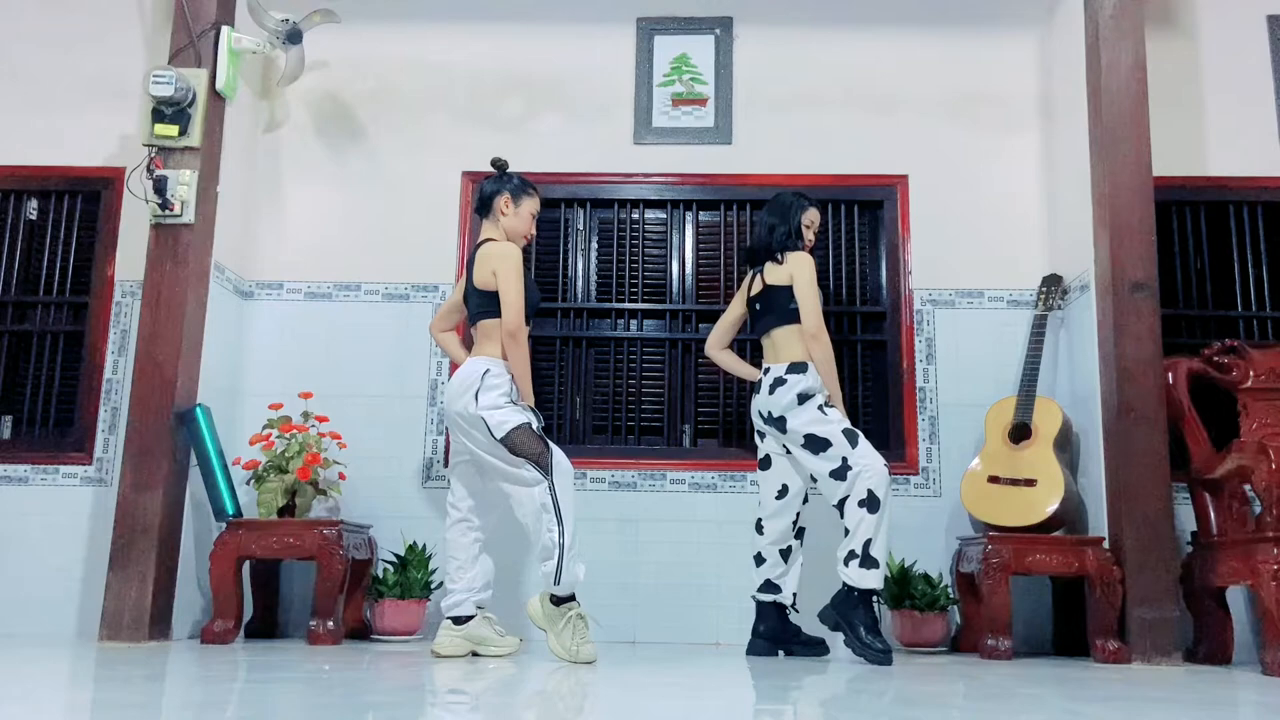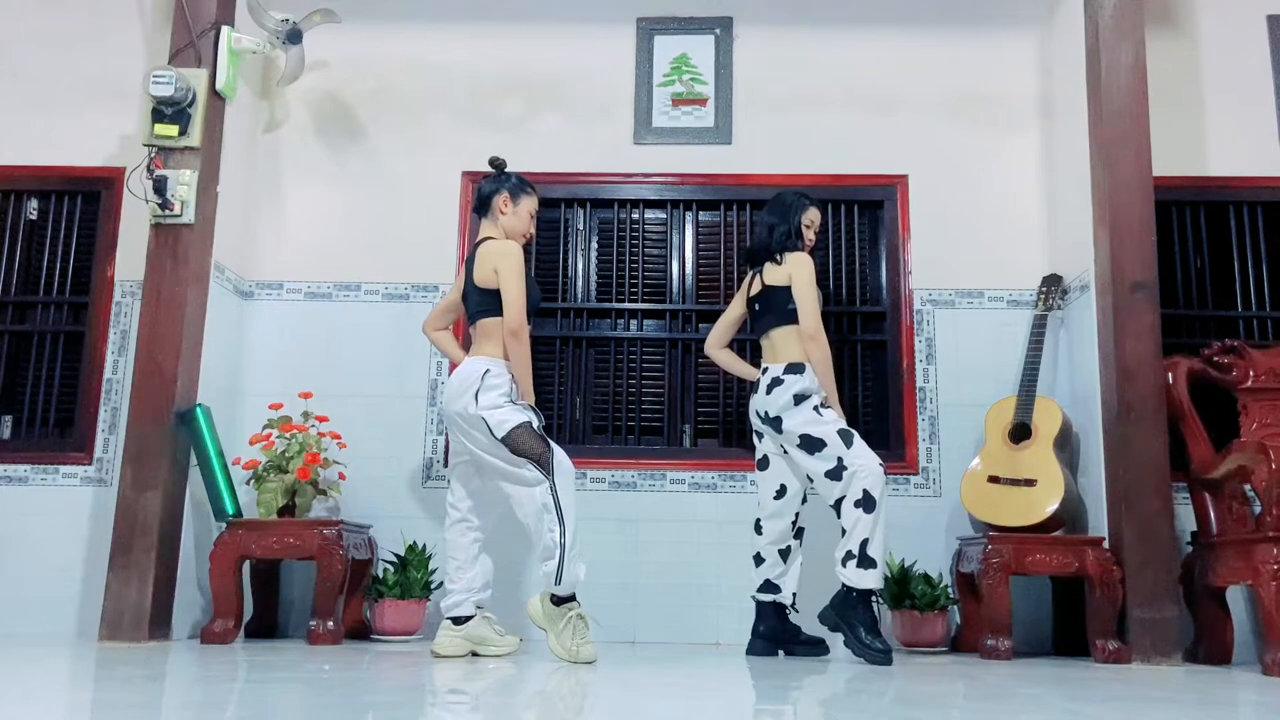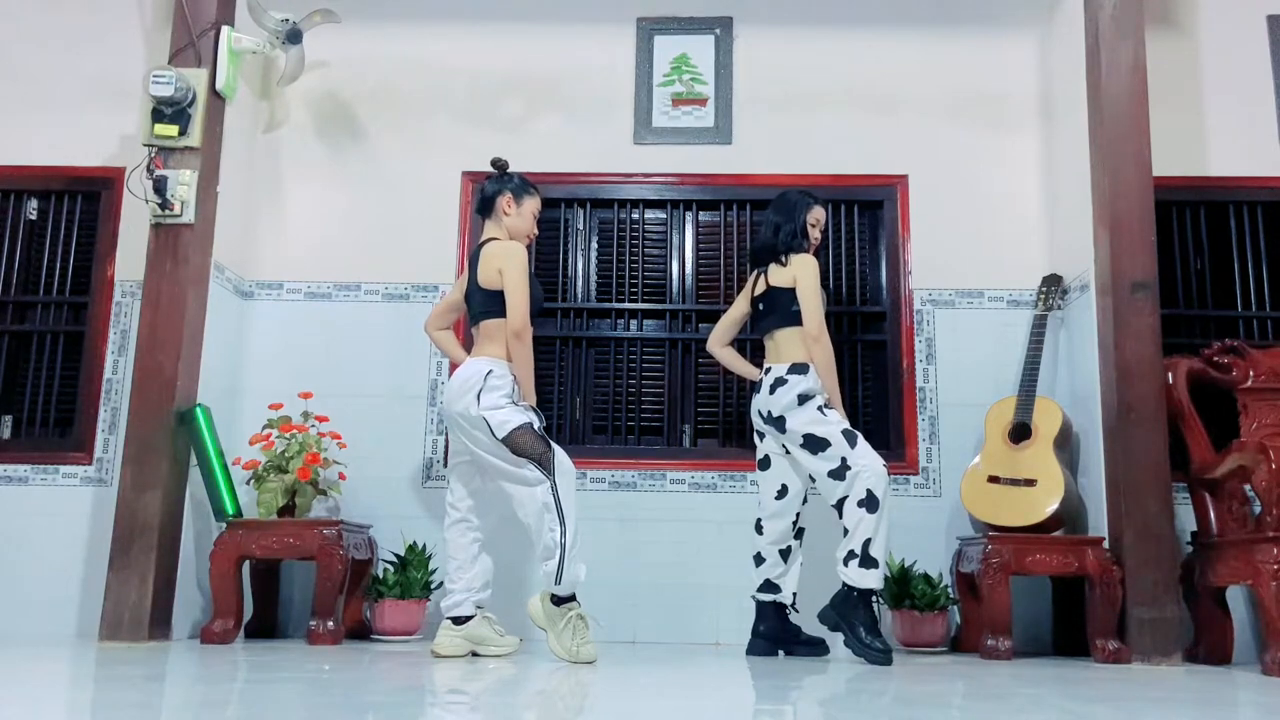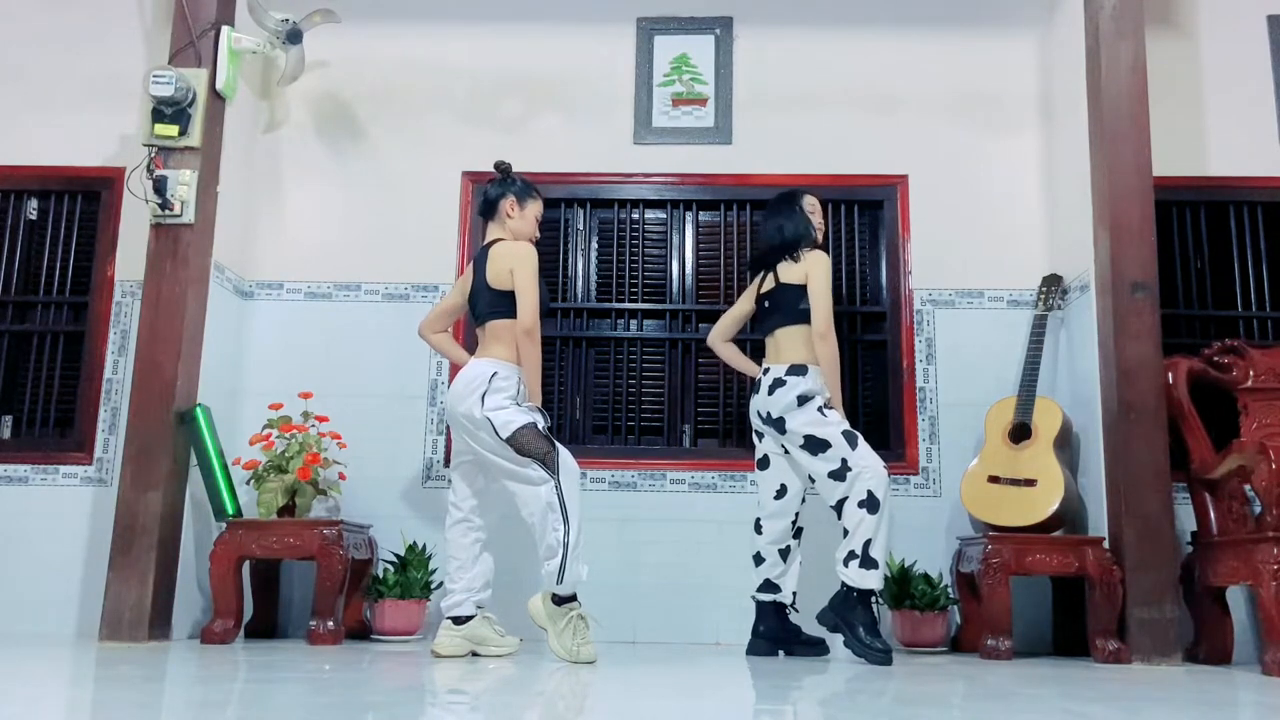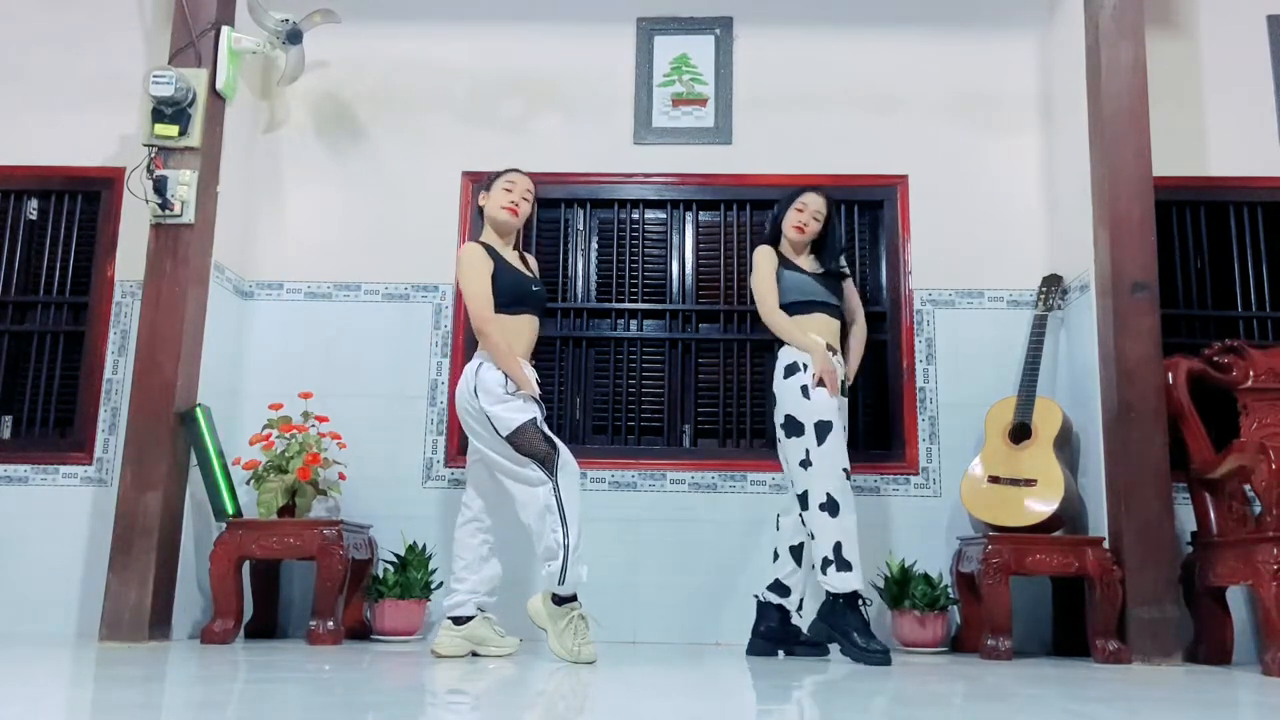
dt=1s
person 1, frame 1
left shoulder: (475, 261)
right shoulder: (504, 252)
left elbow: (440, 326)
right elbow: (513, 329)
right wrist: (529, 399)
left hip: (468, 391)
right hip: (490, 390)
left knee: (466, 506)
right knee: (552, 475)
left ankle: (462, 621)
right ankle: (560, 597)
person 1, frame 2
left shoulder: (473, 260)
right shoulder: (505, 250)
left elbow: (435, 325)
right elbow: (515, 327)
right wrist: (529, 398)
left hip: (467, 389)
right hip: (489, 388)
left knee: (466, 505)
right knee: (552, 474)
left ankle: (462, 620)
right ankle: (561, 597)
person 1, frame 3
left shoulder: (476, 260)
right shoulder: (508, 251)
left elbow: (436, 324)
right elbow: (518, 329)
right wrist: (530, 399)
left hip: (467, 389)
right hip: (490, 389)
left knee: (463, 504)
right knee: (553, 474)
left ankle: (462, 620)
right ankle: (560, 597)
person 1, frame 4
left shoulder: (476, 265)
right shoulder: (518, 251)
left elbow: (431, 327)
right elbow: (528, 328)
right wrist: (534, 398)
left hip: (471, 390)
right hip: (495, 390)
left knee: (466, 505)
right knee: (557, 475)
left ankle: (461, 620)
right ankle: (561, 598)
person 1, frame 5
left shoulder: (527, 261)
right shoulder: (474, 252)
right elbow: (484, 324)
left wrist: (527, 383)
right wrist: (526, 382)
left hip: (507, 386)
right hip: (493, 382)
left knee: (480, 504)
right knee: (556, 473)
left ankle: (463, 619)
right ankle: (561, 598)
person 2, frame 1
left shoulder: (753, 278)
right shoulder: (798, 261)
left elbow: (715, 346)
right elbow: (814, 332)
left wrist: (759, 377)
right wrist: (838, 401)
left hip: (767, 397)
right hip: (796, 389)
left knee: (781, 508)
right knee: (868, 472)
left ankle: (771, 621)
right ankle: (854, 598)
person 2, frame 2
left shoulder: (753, 277)
right shoulder: (797, 261)
left elbow: (714, 345)
right elbow: (812, 333)
right wrist: (835, 402)
left hip: (766, 397)
right hip: (794, 390)
left knee: (780, 508)
right knee: (864, 472)
left ankle: (771, 620)
right ankle: (853, 599)
person 2, frame 3
left shoulder: (758, 276)
right shoulder: (802, 263)
left elbow: (717, 343)
right elbow: (816, 335)
right wrist: (838, 404)
left hip: (768, 397)
right hip: (797, 391)
left knee: (781, 508)
right knee: (867, 472)
left ankle: (771, 620)
right ankle: (853, 599)
person 2, frame 4
left shoulder: (763, 275)
right shoulder: (814, 259)
left elbow: (718, 337)
right elbow: (823, 332)
right wrist: (837, 403)
left hip: (766, 397)
right hip: (798, 392)
left knee: (778, 508)
right knee: (867, 474)
left ankle: (770, 621)
right ankle: (852, 600)
person 2, frame 5
left shoulder: (831, 262)
right shoulder: (767, 253)
left elbow: (857, 320)
right elbow: (769, 312)
left wrist: (848, 371)
right wrist: (817, 351)
left hip: (828, 374)
right hip: (802, 364)
left knee: (809, 493)
right knee: (827, 479)
left ankle: (773, 617)
right ankle: (842, 605)
